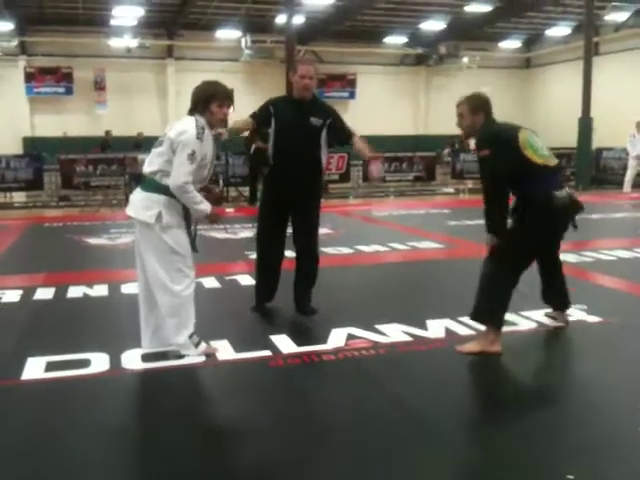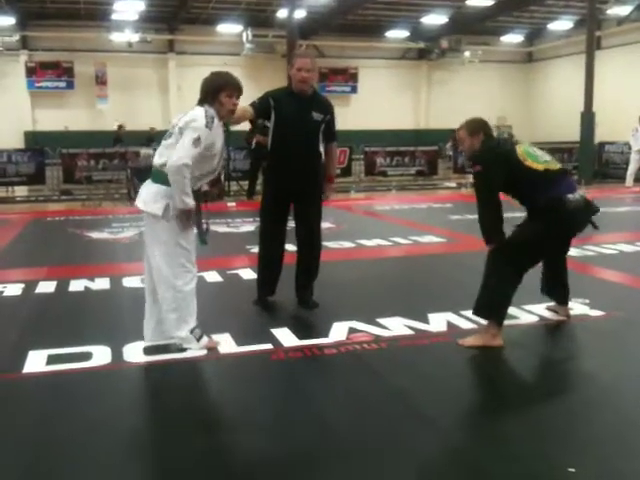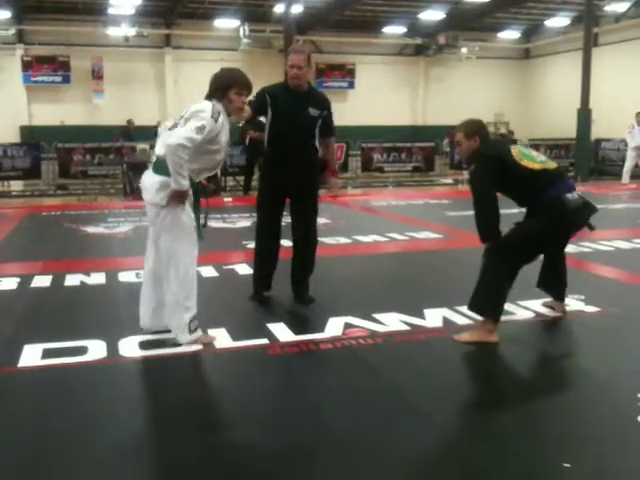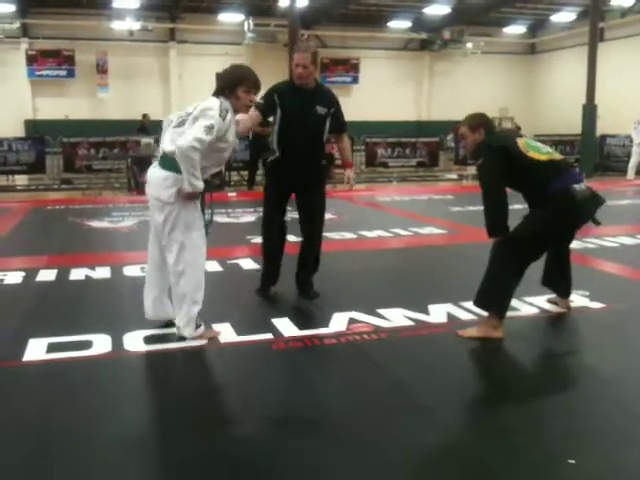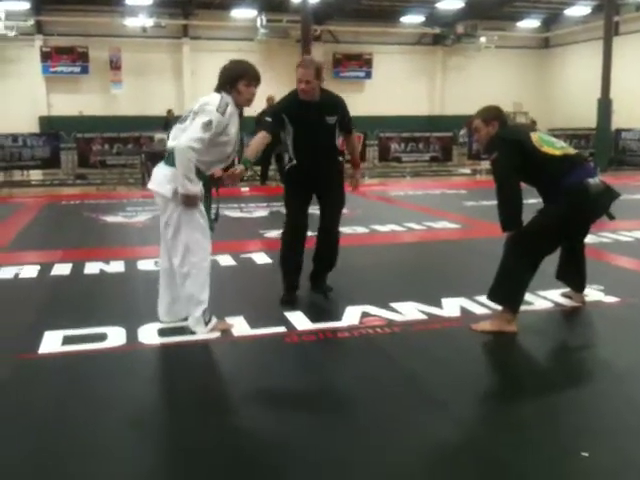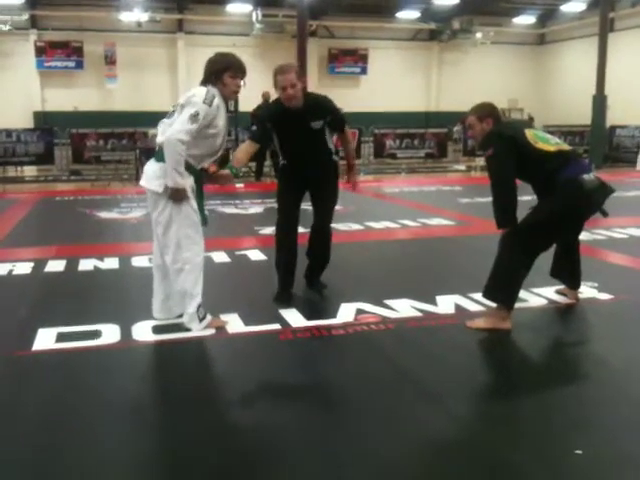
dt=0.3s
person 1, frame 1
left shoulder: (194, 129)
right shoulder: (194, 134)
right elbow: (180, 183)
left wrist: (203, 193)
right wrist: (205, 209)
left hip: (153, 204)
right hip: (160, 208)
left knee: (156, 276)
right knee: (177, 275)
left ankle: (157, 337)
right ankle: (186, 341)
person 1, frame 2
left shoulder: (204, 119)
right shoulder: (204, 122)
left elbow: (181, 161)
right elbow: (178, 164)
right wrist: (186, 204)
left hip: (161, 196)
right hip: (168, 199)
left knee: (162, 268)
right knee: (179, 269)
left ankle: (159, 331)
right ankle: (187, 336)
person 1, frame 3
left shoulder: (207, 111)
right shoulder: (212, 115)
left elbow: (168, 133)
right elbow: (175, 144)
right wrist: (180, 185)
left hip: (159, 182)
right hip: (168, 187)
left knee: (161, 256)
right knee: (181, 259)
left ankle: (156, 319)
right ankle: (186, 329)
person 1, frame 4
left shoulder: (211, 107)
right shoulder: (220, 113)
left elbow: (171, 121)
right elbow: (187, 146)
left wrist: (167, 156)
right wrist: (194, 186)
left hip: (163, 177)
right hip: (174, 183)
left knee: (164, 249)
right knee: (189, 253)
left ankle: (160, 310)
right ankle: (190, 324)
person 1, frame 5
left shoulder: (222, 107)
right shoulder: (220, 108)
left elbow: (186, 141)
right elbow: (186, 146)
right wrist: (188, 189)
left hip: (173, 179)
right hip: (178, 182)
left knee: (176, 250)
right knee: (194, 251)
left ankle: (172, 310)
right ankle: (201, 319)
person 1, frame 6
left shoulder: (211, 101)
right shoulder: (206, 99)
left elbow: (170, 131)
right elbow: (174, 139)
right wrist: (177, 183)
left hip: (164, 175)
right hip: (170, 179)
left knee: (168, 245)
right knee: (187, 246)
left ankle: (167, 307)
right ankle: (194, 315)
person 2, frame 1
left shoulder: (325, 112)
right shoulder: (275, 106)
left elbow: (351, 139)
right elbow: (248, 122)
left wrist: (371, 159)
right wrist: (226, 129)
left hip: (308, 189)
right hip: (275, 186)
left knee: (307, 246)
right knee: (268, 243)
left ankle: (303, 299)
right ankle: (262, 298)
person 2, frame 2
left shoulder: (324, 106)
right shoulder: (275, 98)
left elbow: (330, 145)
right elbow: (248, 111)
left wrist: (329, 179)
left hip: (310, 182)
right hip: (277, 180)
left knee: (310, 239)
right knee: (271, 237)
left ankle: (305, 292)
right ankle: (265, 292)
person 2, frame 3
left shoulder: (320, 101)
right shoulder: (271, 94)
left elbow: (327, 140)
right elbow: (246, 111)
left wrist: (332, 173)
left hip: (306, 177)
right hip: (274, 174)
left knee: (305, 235)
right knee: (267, 232)
left ankle: (301, 287)
right ankle: (261, 286)
person 2, frame 4
left shoulder: (328, 98)
right shoulder: (278, 92)
left elbow: (340, 135)
right elbow: (255, 116)
left wrist: (348, 166)
right wrist: (235, 133)
left hip: (312, 172)
right hip: (280, 170)
left knee: (312, 230)
right knee: (273, 226)
left ankle: (305, 282)
right ankle: (267, 282)
person 2, frame 5
left shoulder: (335, 103)
right shoulder: (286, 106)
left elbow: (349, 134)
right elbow: (263, 135)
left wrist: (356, 167)
right wrist: (243, 163)
left hip: (330, 173)
right hip: (299, 173)
left knee: (330, 228)
right knee: (295, 228)
left ankle: (319, 277)
right ankle: (290, 287)
person 2, frame 6
left shoulder: (322, 105)
right shoulder: (271, 113)
left elbow: (343, 133)
right elbow: (250, 144)
left wrist: (351, 167)
right wrist: (232, 169)
left hip: (324, 171)
right hip: (292, 172)
left knee: (322, 225)
right knee: (286, 226)
left ankle: (313, 275)
right ankle: (285, 285)
person 3, frame 1
left shoulder: (488, 139)
right shoulder: (511, 131)
left elbow: (495, 189)
left wrist: (496, 230)
right wrist: (517, 218)
left hip: (543, 208)
right hip: (561, 203)
left knee: (502, 261)
right knee: (547, 255)
left ankle: (490, 338)
right ankle: (560, 311)
person 3, frame 2
left shoulder: (485, 156)
right shoulder: (509, 149)
left elbow: (488, 203)
left wrist: (494, 240)
right wrist: (528, 231)
left hip: (557, 211)
right hip: (575, 206)
left knee: (504, 258)
right knee: (553, 251)
left ankle: (492, 332)
right ankle: (562, 304)
person 3, frame 3
left shoulder: (482, 157)
right shoulder: (506, 150)
left elbow: (484, 202)
left wrist: (490, 239)
left hip: (556, 209)
right hip: (574, 205)
left knee: (500, 255)
right knee: (552, 245)
left ankle: (488, 328)
right ankle: (558, 301)
person 3, frame 4
left shoulder: (488, 150)
right shoulder: (511, 143)
left elbow: (494, 196)
left wrist: (498, 233)
right wrist: (532, 228)
left hip: (562, 201)
right hip: (580, 197)
left knee: (508, 250)
right knee: (557, 242)
left ankle: (492, 324)
right ankle: (563, 296)
person 3, frame 5
left shoulder: (502, 143)
right shoulder: (524, 136)
left elbow: (508, 191)
left wrist: (512, 228)
left hip: (575, 195)
right hip: (595, 191)
left knee: (522, 245)
right knee: (571, 236)
left ankle: (506, 318)
right ankle: (577, 291)
person 3, frame 6
left shoulder: (496, 140)
right shoulder: (518, 133)
left elbow: (503, 187)
left wrist: (507, 225)
left hip: (570, 191)
right hip: (589, 186)
left knee: (517, 241)
right knee: (565, 232)
left ankle: (501, 315)
right ankle: (571, 288)
